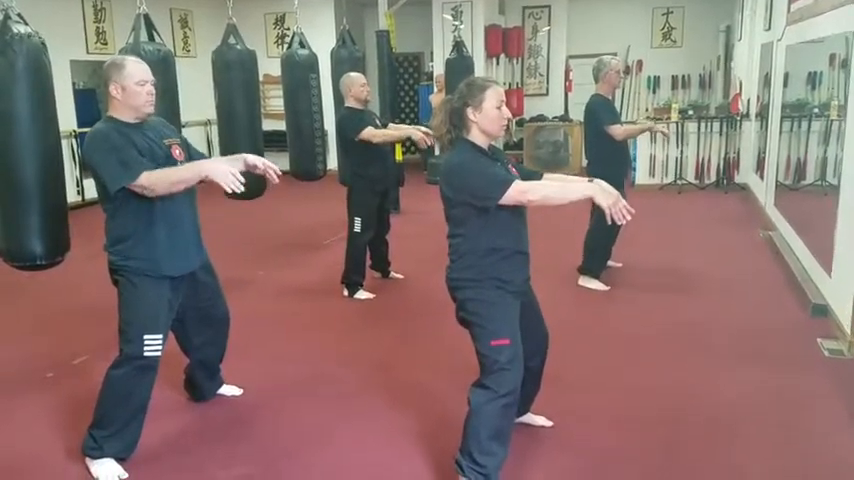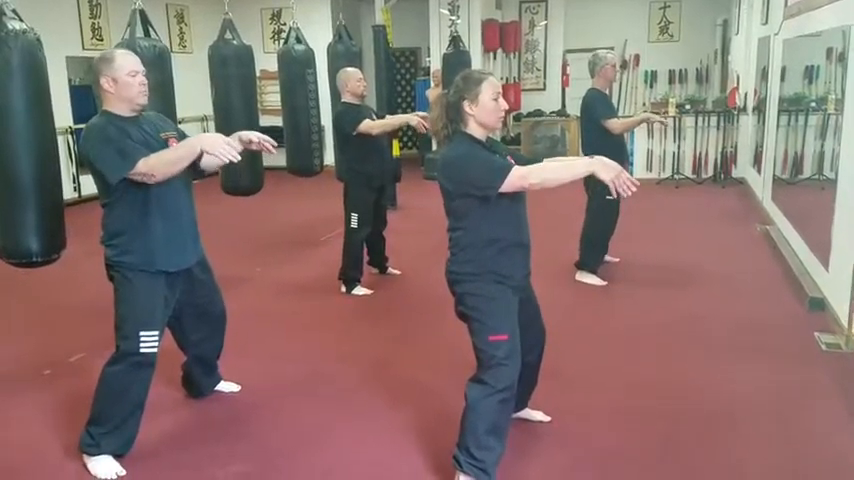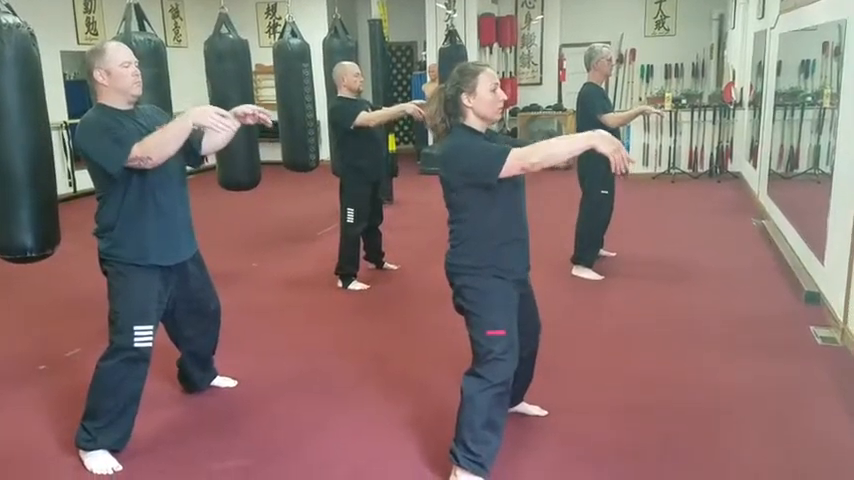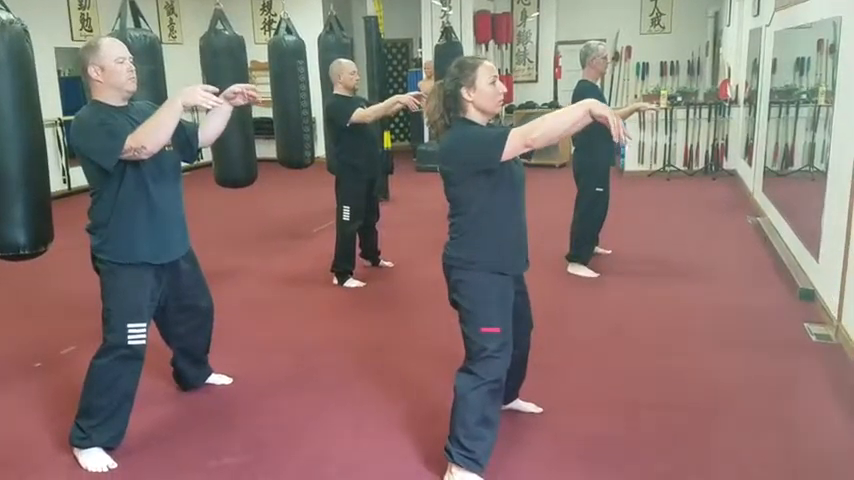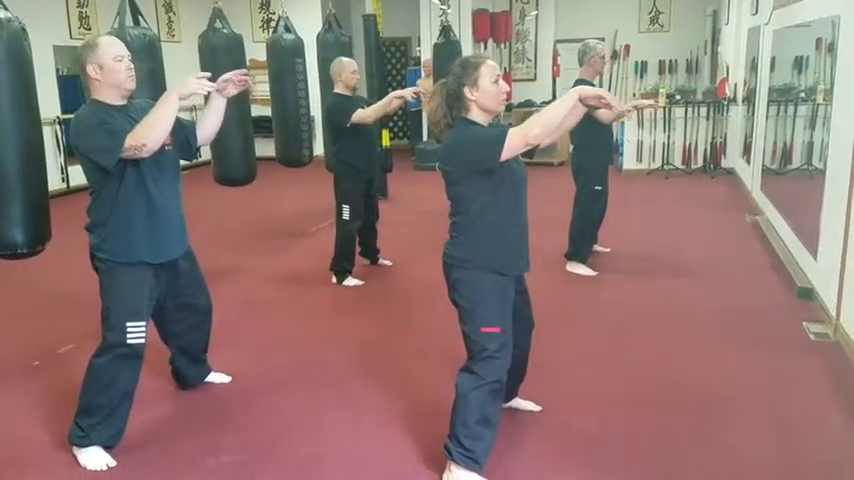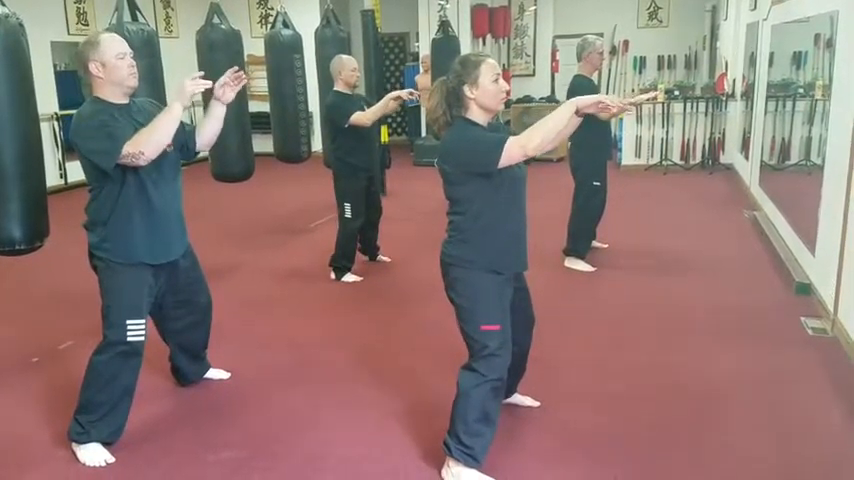
dt=0.3s
person 1, frame 1
left shoulder: (162, 127)
right shoulder: (103, 139)
left elbow: (197, 169)
right elbow: (149, 183)
left wrist: (239, 160)
right wrist: (207, 166)
left hip: (189, 256)
right hip: (143, 267)
left knee: (212, 321)
right knee: (139, 356)
left ankle: (205, 383)
person 1, frame 2
left shoulder: (158, 121)
right shoulder: (100, 133)
left elbow: (201, 162)
right elbow: (148, 171)
left wrist: (235, 141)
right wrist: (200, 139)
left hip: (185, 251)
right hip: (139, 262)
left knee: (208, 318)
right knee: (136, 353)
left ankle: (203, 379)
person 1, frame 3
left shoulder: (152, 114)
right shoulder: (95, 126)
left elbow: (200, 148)
right elbow: (145, 156)
left wrist: (233, 119)
right wrist: (191, 117)
left hip: (179, 246)
right hip: (133, 257)
left knee: (202, 313)
right knee: (130, 347)
left ankle: (198, 374)
right ankle: (94, 441)
person 1, frame 4
left shoulder: (147, 110)
right shoulder: (89, 122)
left elbow: (197, 140)
right elbow: (140, 146)
left wrist: (224, 105)
right wrist: (179, 100)
left hip: (172, 244)
right hip: (126, 255)
left knee: (195, 312)
right knee: (124, 345)
left ankle: (193, 372)
right ankle: (89, 439)
person 1, frame 5
left shoulder: (146, 107)
right shoulder: (89, 121)
left elbow: (197, 139)
right elbow: (141, 145)
left wrist: (218, 97)
right wrist: (176, 94)
left hip: (171, 243)
right hip: (125, 255)
left knee: (193, 311)
right knee: (123, 344)
left ankle: (192, 371)
right ankle: (87, 437)
person 1, frame 6
left shoulder: (148, 108)
right shoulder: (90, 120)
left elbow: (196, 144)
right elbow: (139, 152)
left wrist: (219, 103)
right wrist: (179, 102)
left hip: (171, 243)
right hip: (124, 254)
left knee: (194, 309)
right knee: (123, 342)
left ankle: (191, 368)
right ankle: (87, 433)
person 2, frame 1
left shoulder: (493, 157)
right shoulder: (461, 165)
left elbow: (541, 178)
right elbow: (527, 193)
left wrist: (593, 184)
right wrist: (592, 189)
left hip: (510, 276)
right hip: (481, 284)
left knee: (534, 344)
right knee: (502, 371)
left ankle: (516, 410)
person 2, frame 2
left shoulder: (491, 149)
right shoulder: (459, 158)
left elbow: (541, 164)
right elbow: (527, 178)
left wrist: (595, 161)
right wrist: (593, 165)
left hip: (509, 271)
right hip: (481, 278)
left knee: (531, 340)
right knee: (500, 365)
left ankle: (513, 406)
person 2, frame 3
left shoulder: (489, 141)
right shoulder: (459, 149)
left elbow: (529, 156)
right elbow: (529, 160)
left wrist: (592, 139)
right wrist: (592, 138)
left hip: (507, 265)
right hip: (480, 272)
left knee: (526, 335)
right knee: (494, 360)
left ankle: (510, 399)
person 2, frame 4
left shoulder: (487, 134)
right shoulder: (461, 141)
left elbow: (535, 137)
right elbow: (531, 137)
left wrist: (589, 113)
right wrist: (588, 106)
left hip: (503, 262)
right hip: (476, 268)
left knee: (517, 333)
right knee: (488, 356)
left ankle: (504, 396)
person 2, frame 5
left shoulder: (492, 134)
right shoulder: (462, 142)
left elbow: (546, 136)
right elbow: (530, 135)
left wrist: (583, 103)
right wrist: (577, 93)
left hip: (504, 263)
right hip: (476, 268)
left knee: (518, 331)
right knee: (489, 356)
left ankle: (504, 394)
person 2, frame 6
left shoulder: (491, 133)
right shoulder: (460, 141)
left elbow: (542, 144)
right elbow: (527, 146)
left wrist: (580, 112)
right wrist: (574, 103)
left hip: (502, 262)
right hip: (474, 267)
left knee: (519, 329)
right knee: (490, 353)
left ankle: (502, 391)
person 3, frame 1
left shoulder: (605, 102)
right shoulder: (597, 104)
right elbow: (618, 133)
right wrist: (649, 126)
left hip: (611, 171)
right hip: (602, 173)
right knee: (602, 220)
left ankle: (601, 258)
right ankle: (587, 274)
person 3, frame 2
left shoulder: (601, 97)
right shoulder: (593, 98)
right elbow: (615, 127)
left wrist: (637, 126)
right wrist: (645, 117)
left knee: (609, 212)
right knee: (598, 214)
left ankle: (598, 253)
right ankle: (585, 268)
person 3, frame 3
left shoulder: (597, 91)
right shoulder: (589, 92)
left elbow: (609, 121)
right elbow: (611, 121)
left wrist: (636, 112)
right wrist: (640, 110)
left hip: (601, 160)
right hip: (593, 162)
left knee: (603, 207)
right knee: (593, 208)
left ankle: (594, 247)
right ankle: (580, 263)
person 3, frame 4
left shoulder: (591, 88)
right shoulder: (585, 90)
left wrist: (631, 110)
right wrist: (636, 107)
left hip: (597, 158)
right hip: (589, 159)
left knee: (598, 204)
right knee: (588, 206)
left ankle: (589, 245)
right ankle: (576, 260)
person 3, frame 5
left shoulder: (589, 86)
right shoulder: (582, 88)
left elbow: (603, 116)
right elbow: (606, 116)
left wrist: (627, 108)
right wrist: (634, 105)
left hip: (595, 156)
right hip: (587, 158)
left knee: (597, 202)
right knee: (587, 204)
left ankle: (588, 243)
right ankle: (574, 259)
person 3, frame 6
left shoulder: (587, 83)
right shoulder: (580, 84)
left elbow: (601, 111)
right elbow: (603, 113)
left wrist: (624, 104)
right wrist: (631, 102)
left hip: (593, 153)
right hip: (586, 154)
left knee: (595, 198)
right knee: (586, 200)
left ankle: (587, 239)
right ankle: (573, 255)
person 4, frame 1
left shoulder: (368, 114)
right shoulder: (347, 118)
left elbow: (390, 127)
right elbow: (375, 136)
left wrist: (416, 128)
right wrist: (410, 133)
left hip: (380, 182)
right hip: (362, 185)
left knee: (381, 228)
right knee: (360, 234)
left ankle: (382, 268)
right ankle: (351, 285)
person 4, frame 2
left shoulder: (365, 109)
right shoulder: (344, 113)
left elbow: (387, 121)
right elbow: (374, 128)
left wrist: (412, 116)
right wrist: (407, 119)
left hip: (377, 178)
right hip: (359, 181)
left knee: (377, 224)
right knee: (357, 229)
left ankle: (379, 264)
right ankle: (349, 282)
person 4, frame 3
left shoulder: (362, 103)
right shoulder: (340, 108)
left elbow: (383, 114)
right elbow: (371, 119)
left wrist: (407, 106)
right wrist: (403, 108)
left hip: (373, 173)
right hip: (355, 176)
left knee: (373, 219)
right knee: (353, 225)
left ankle: (376, 258)
right ankle: (346, 276)
person 4, frame 4
left shoulder: (358, 100)
right shoulder: (335, 106)
left elbow: (383, 111)
right elbow: (367, 116)
left wrist: (404, 100)
right wrist: (397, 98)
left hip: (368, 171)
right hip: (351, 174)
left knee: (370, 217)
right knee: (349, 222)
left ankle: (372, 256)
right ankle: (341, 274)
person 4, frame 5
left shoulder: (358, 100)
right shoulder: (336, 105)
left elbow: (386, 110)
right elbow: (368, 117)
left wrist: (402, 98)
right wrist: (393, 94)
left hip: (368, 170)
right hip: (349, 173)
left knee: (370, 215)
right knee: (349, 221)
left ankle: (371, 255)
right ankle: (340, 272)
person 4, frame 6
left shoulder: (358, 98)
right shoulder: (335, 103)
left elbow: (384, 111)
right elbow: (366, 120)
left wrist: (398, 98)
right wrist: (389, 97)
left hip: (368, 168)
right hip: (349, 171)
left knee: (373, 212)
right knee: (352, 219)
left ankle: (370, 251)
right ankle: (339, 269)
